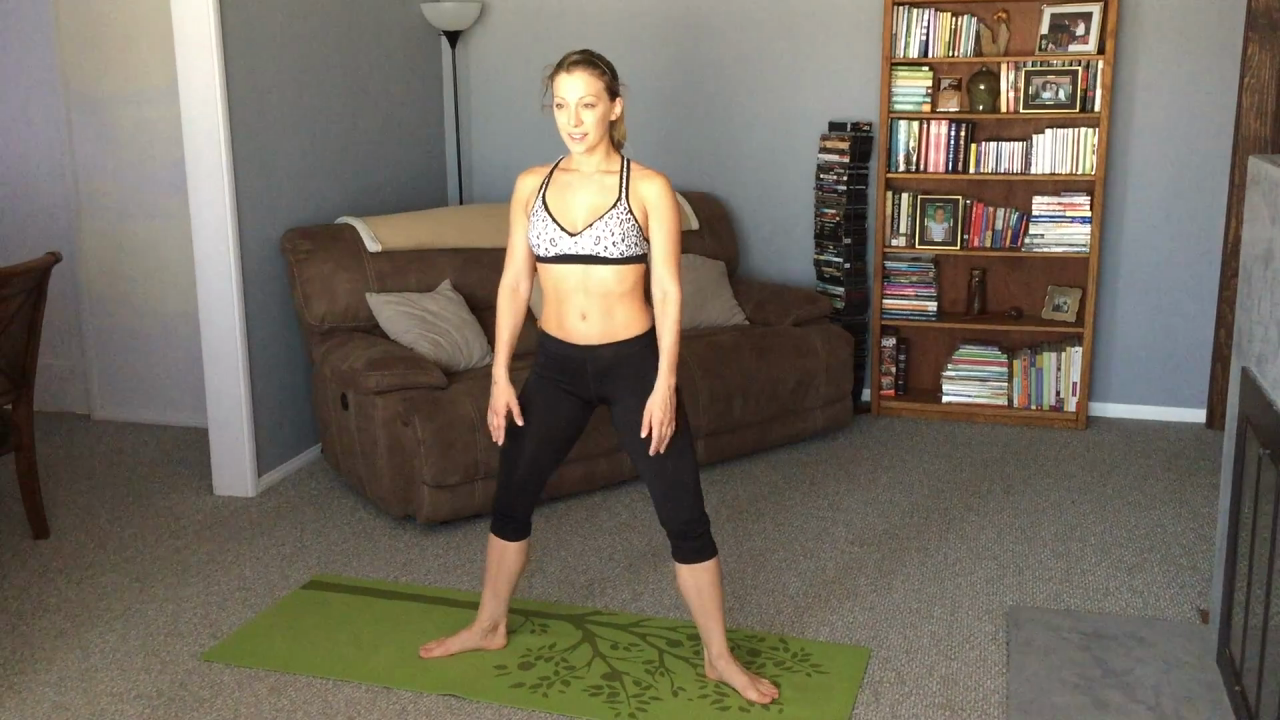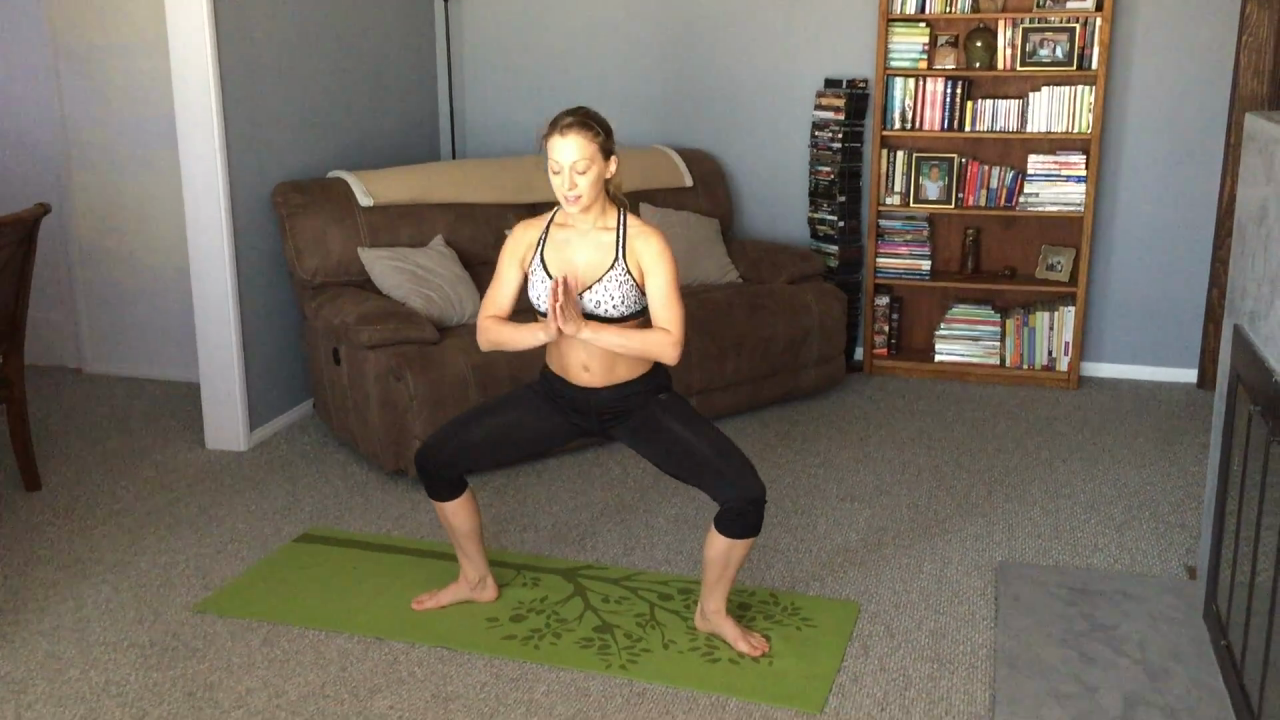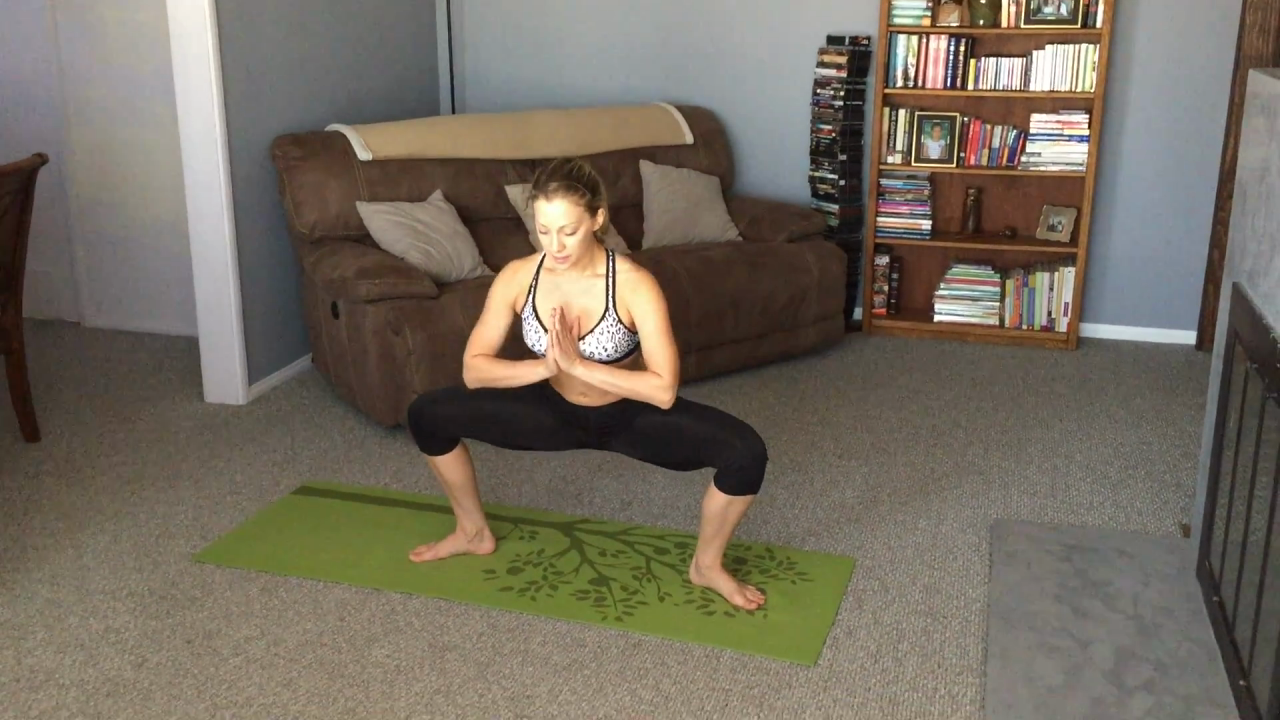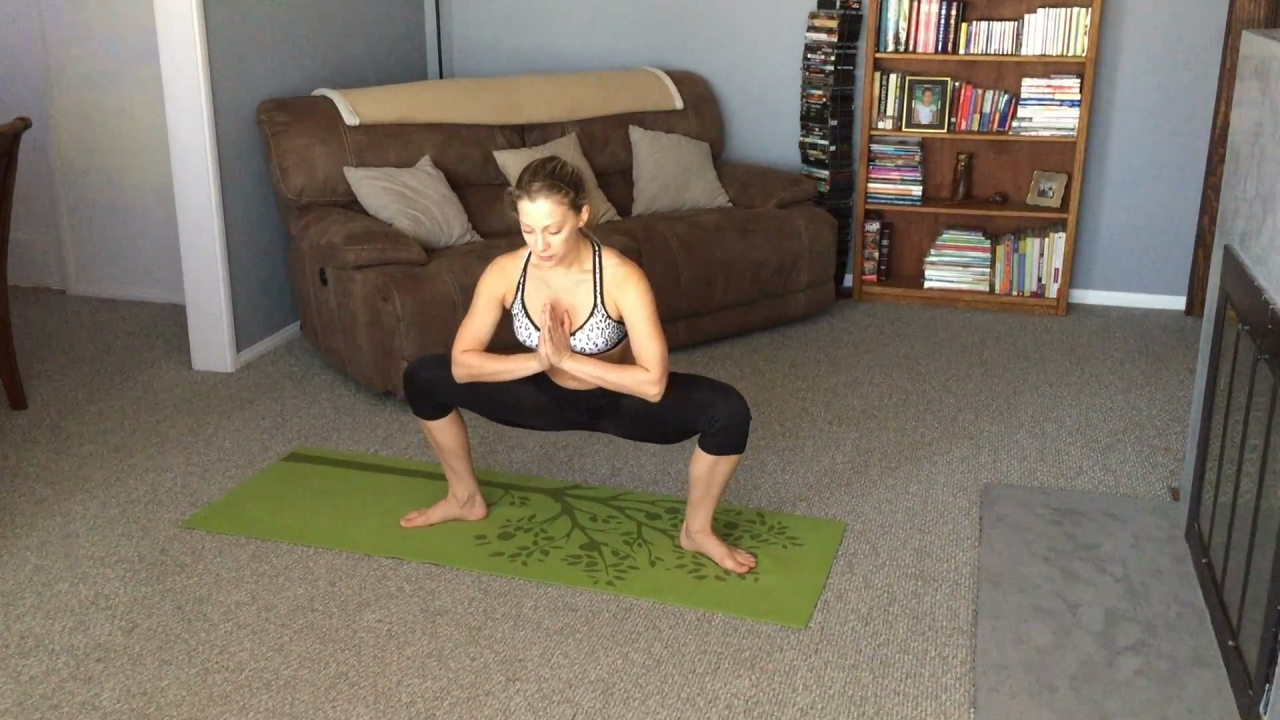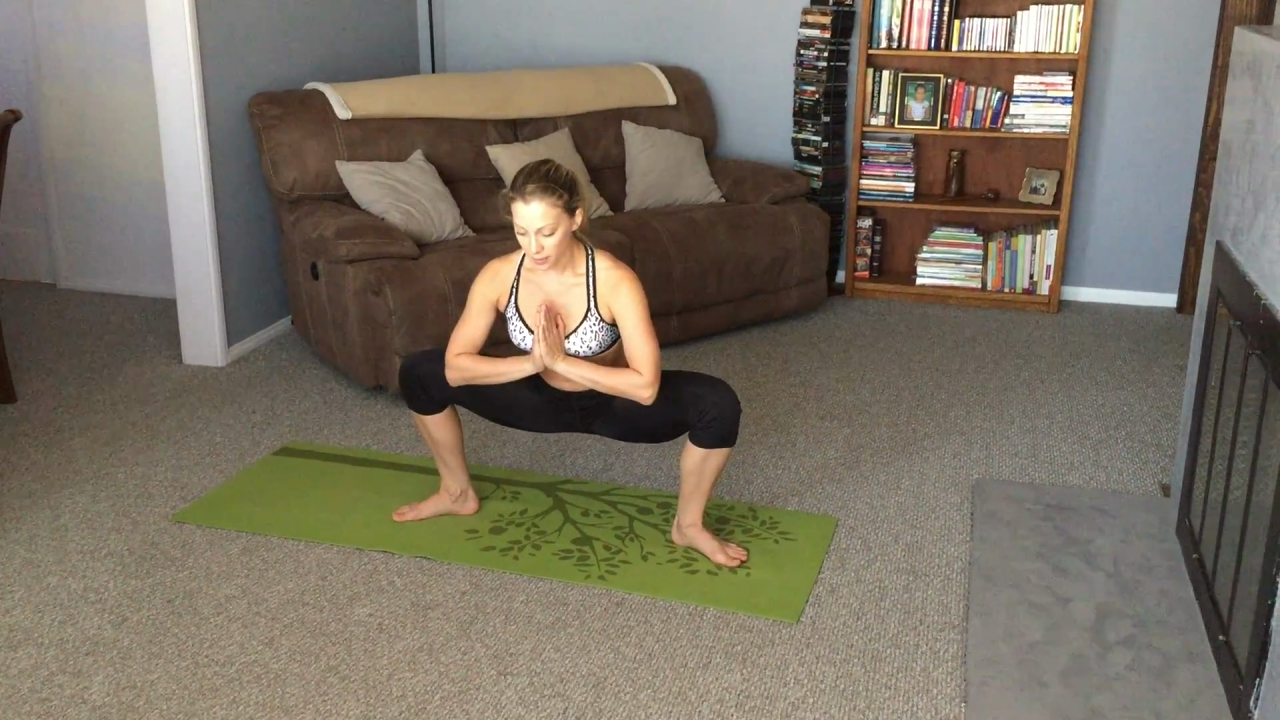
dt=1s
person 1, frame 1
left shoulder: (649, 187)
right shoulder: (531, 185)
left elbow: (668, 290)
right elbow: (513, 284)
left wrist: (665, 384)
right wrist: (500, 374)
left hip: (633, 364)
right hip: (557, 366)
left knee: (683, 515)
right knee: (511, 500)
left ankle: (719, 656)
right ankle: (489, 626)
person 1, frame 2
left shoulder: (644, 242)
right shoulder: (526, 236)
left elbow: (670, 346)
right elbow: (487, 330)
left wrist: (583, 327)
right wrist: (546, 330)
left hip: (639, 399)
right hip: (557, 394)
left knee: (746, 494)
right knee: (434, 461)
left ankle: (712, 611)
right ankle: (476, 579)
person 1, frame 3
left shoulder: (634, 284)
right shoulder: (516, 277)
left elbow: (664, 391)
right elbow: (473, 369)
left wrist: (578, 365)
right wrist: (545, 366)
left hip: (631, 417)
right hip: (555, 410)
left knee: (746, 453)
right knee: (427, 415)
left ankle: (706, 565)
right ankle: (473, 532)
person 1, frame 4
left shoulder: (621, 276)
right shoulder: (505, 271)
left elbow: (654, 383)
right elbow: (462, 363)
left wrist: (567, 359)
right wrist: (538, 360)
left hip: (618, 400)
right hip: (548, 397)
left knee: (728, 412)
right knee: (423, 378)
left ankle: (696, 530)
right ankle: (465, 498)
person 1, frame 5
left shoulder: (614, 280)
right shoulder: (498, 275)
left elbow: (646, 387)
right elbow: (454, 366)
left wrist: (561, 362)
right wrist: (532, 363)
left hip: (610, 403)
right hip: (541, 399)
left knee: (718, 404)
right knee: (419, 373)
left ankle: (688, 525)
right ankle: (457, 493)
